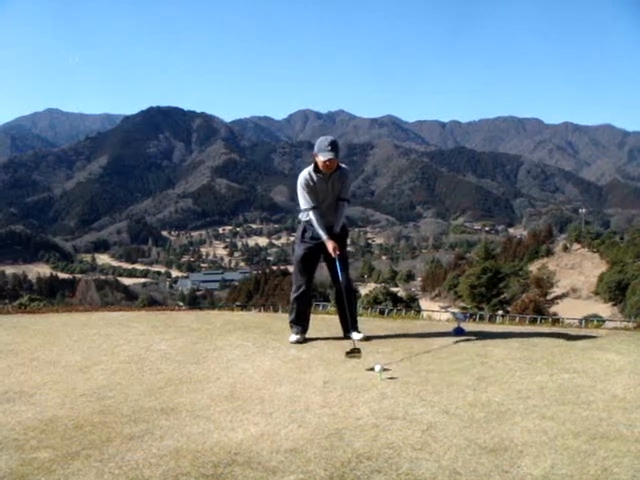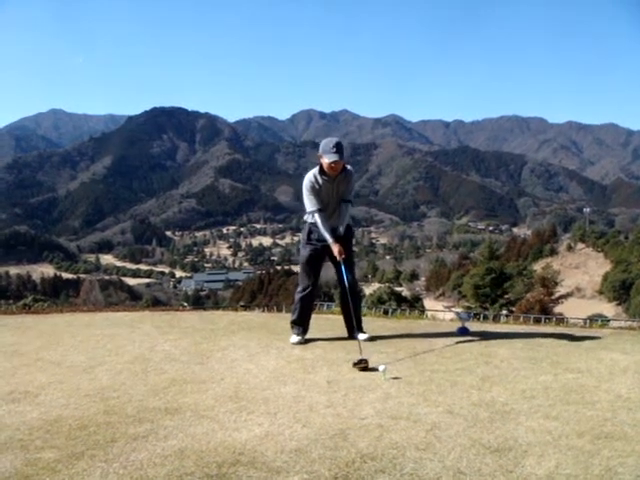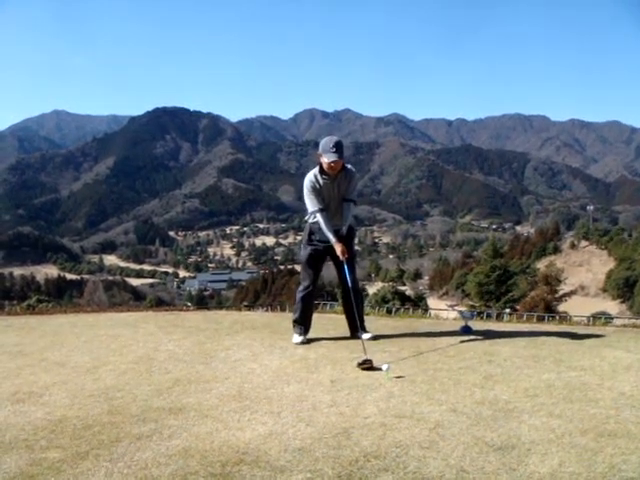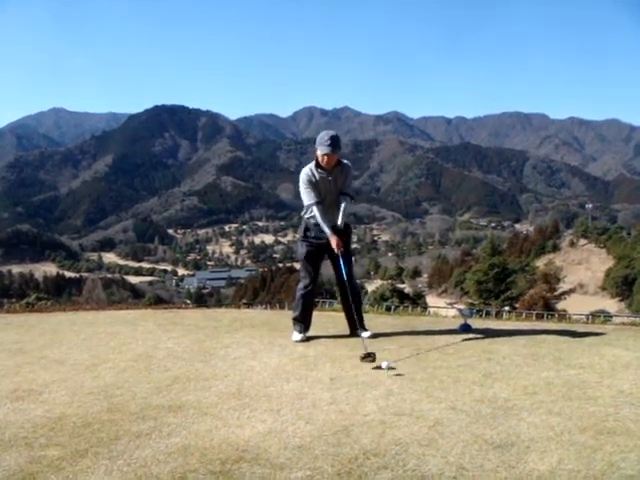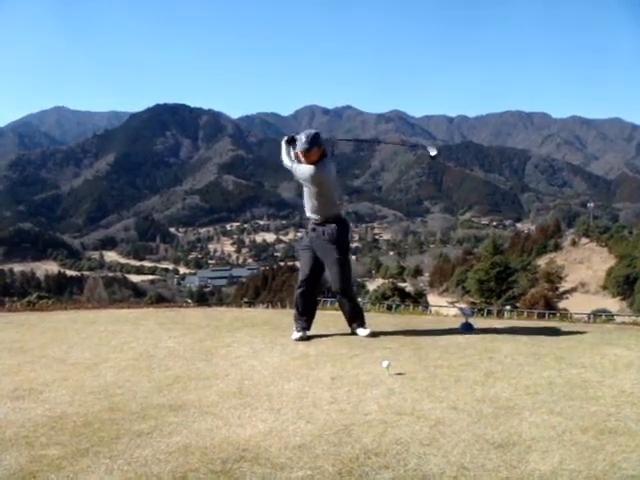
dt=1s
person 1, frame 1
left shoulder: (344, 173)
right shoulder: (305, 177)
left elbow: (342, 203)
right elbow: (311, 211)
left wrist: (335, 232)
right wrist: (326, 239)
left hip: (335, 231)
right hip: (309, 231)
left knee: (344, 281)
right knee: (302, 283)
left ankle: (351, 328)
right ankle: (298, 328)
person 1, frame 2
left shoulder: (349, 175)
right shoulder: (310, 180)
left elbow: (345, 206)
right elbow: (317, 214)
left wrist: (339, 236)
right wrist: (332, 242)
left hip: (341, 232)
right hip: (315, 233)
left knee: (349, 282)
right knee: (307, 283)
left ankle: (355, 328)
right ankle: (298, 330)
person 1, frame 3
left shoulder: (350, 174)
right shoulder: (311, 179)
left elbow: (348, 205)
right elbow: (319, 214)
left wrist: (342, 234)
right wrist: (334, 242)
left hip: (343, 232)
right hip: (316, 233)
left knee: (350, 282)
right knee: (308, 283)
left ankle: (358, 328)
right ankle: (300, 329)
person 1, frame 4
left shoulder: (346, 169)
right shoulder: (307, 173)
left elbow: (345, 199)
right elbow: (314, 207)
left wrist: (338, 229)
right wrist: (329, 235)
left hip: (338, 229)
right hip: (312, 231)
left knee: (348, 280)
right knee: (307, 281)
left ankle: (357, 326)
right ankle: (300, 327)
person 1, frame 5
left shoulder: (316, 170)
right shoulder: (309, 167)
left elbow: (289, 165)
right elbow: (295, 165)
left wrist: (285, 145)
right wrist: (293, 147)
left hip: (332, 229)
right hip: (313, 228)
left knee: (340, 280)
right knee: (305, 280)
left ankle: (357, 324)
right ankle: (301, 326)
